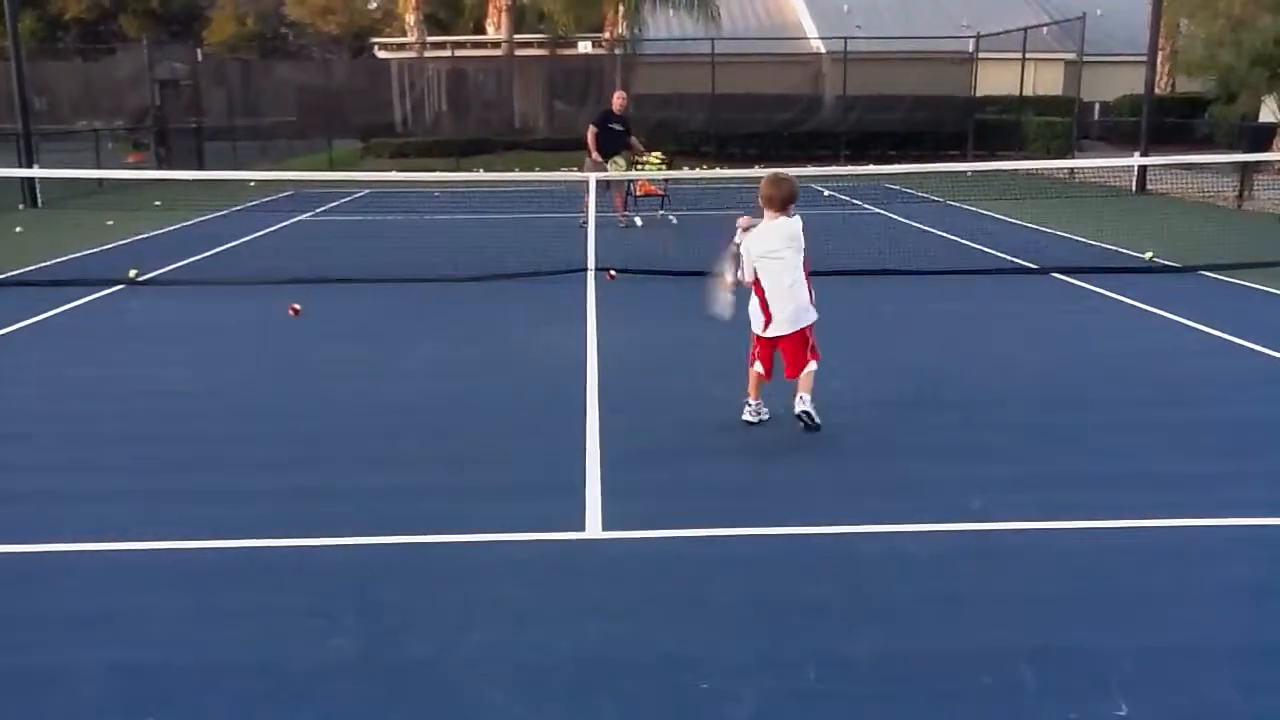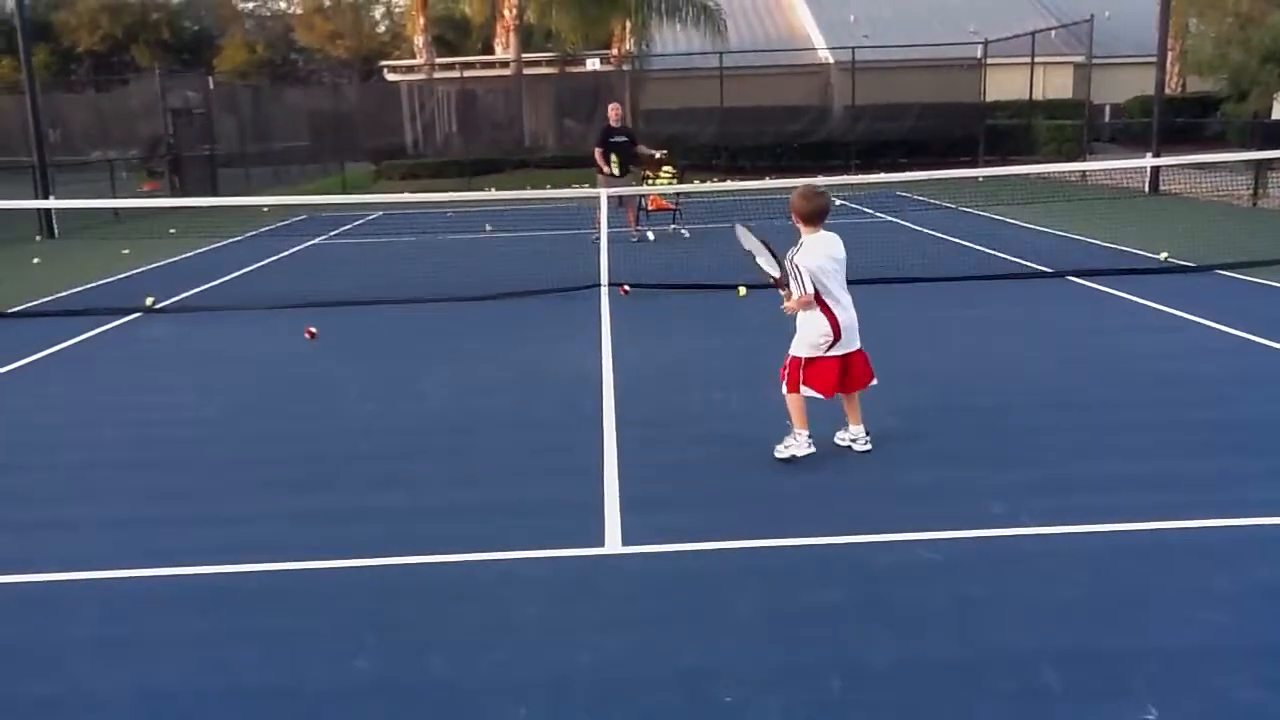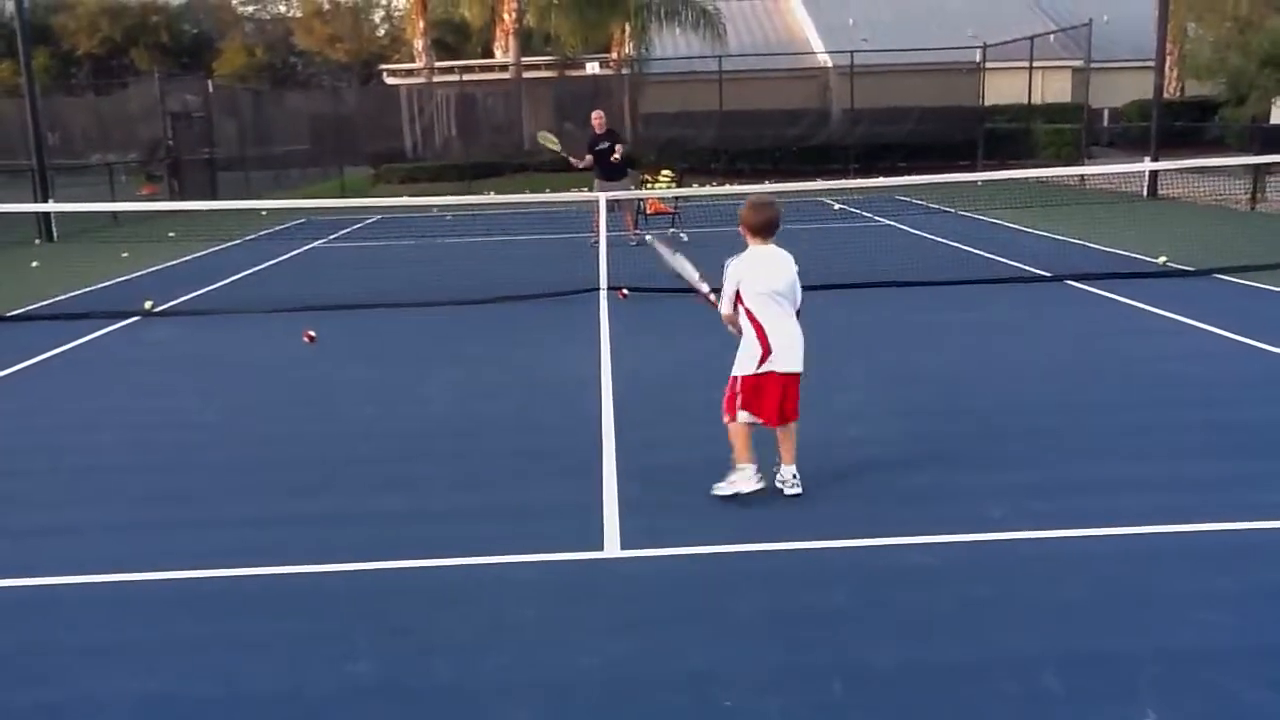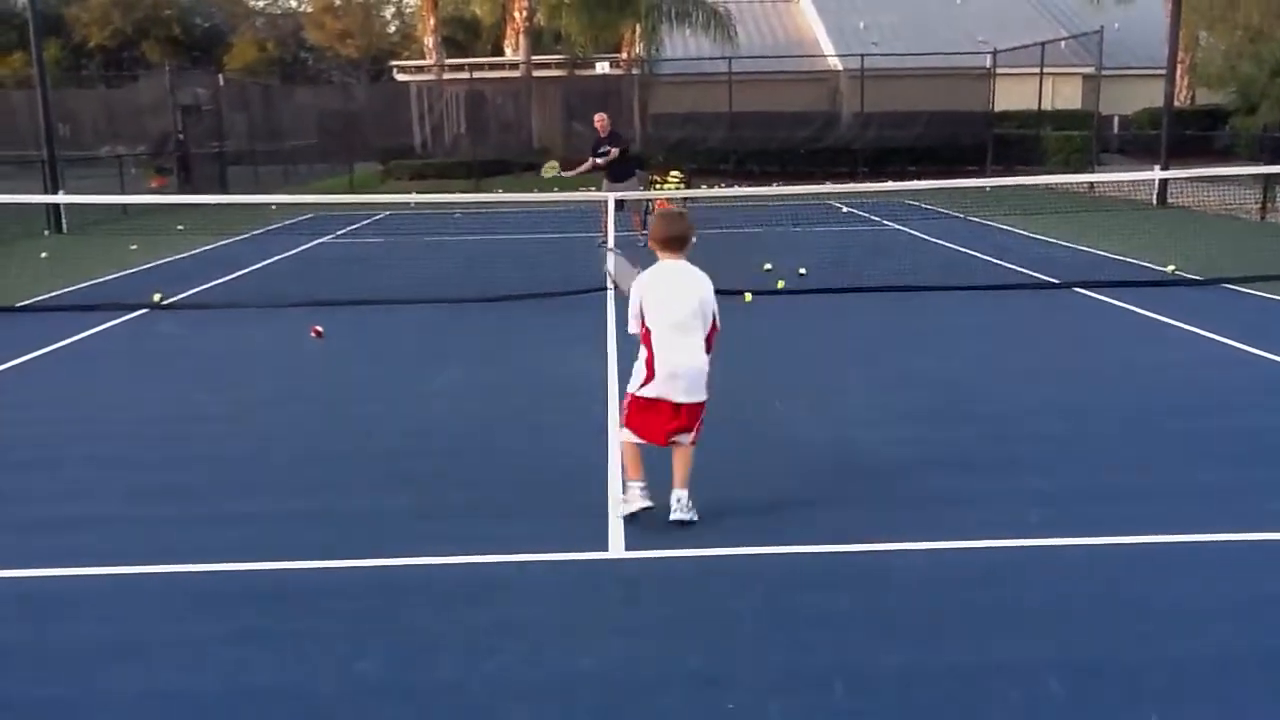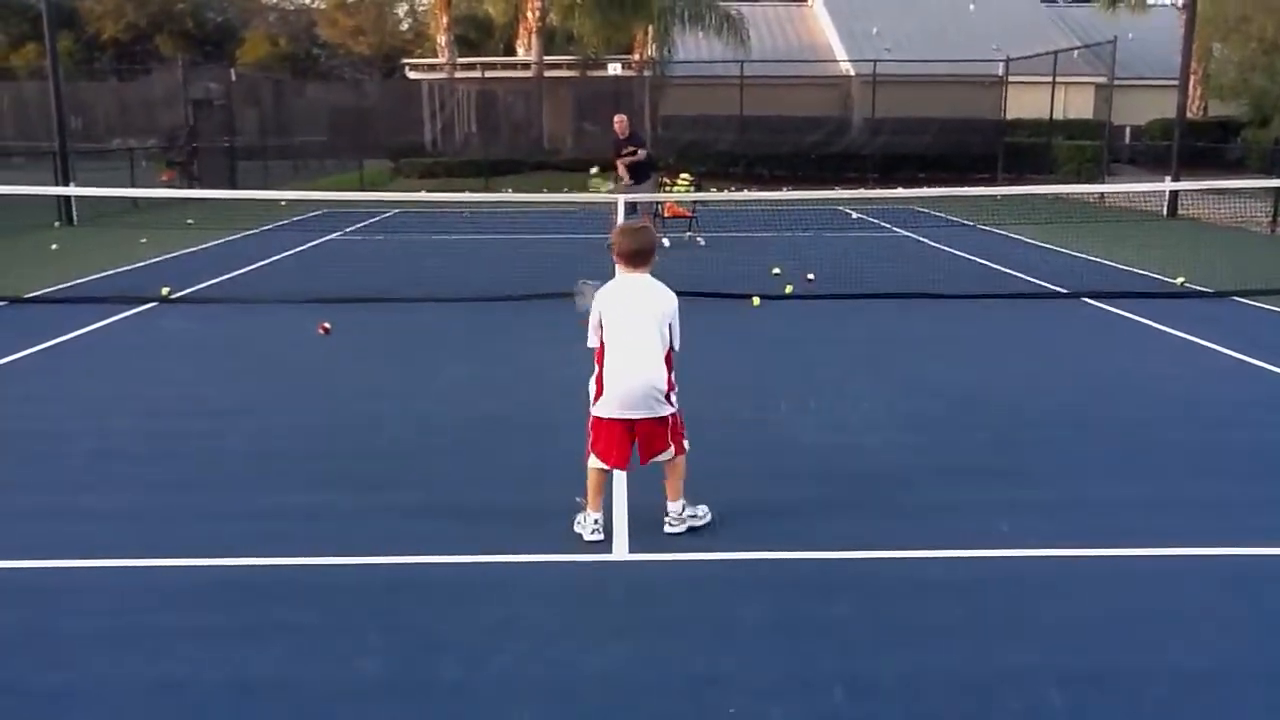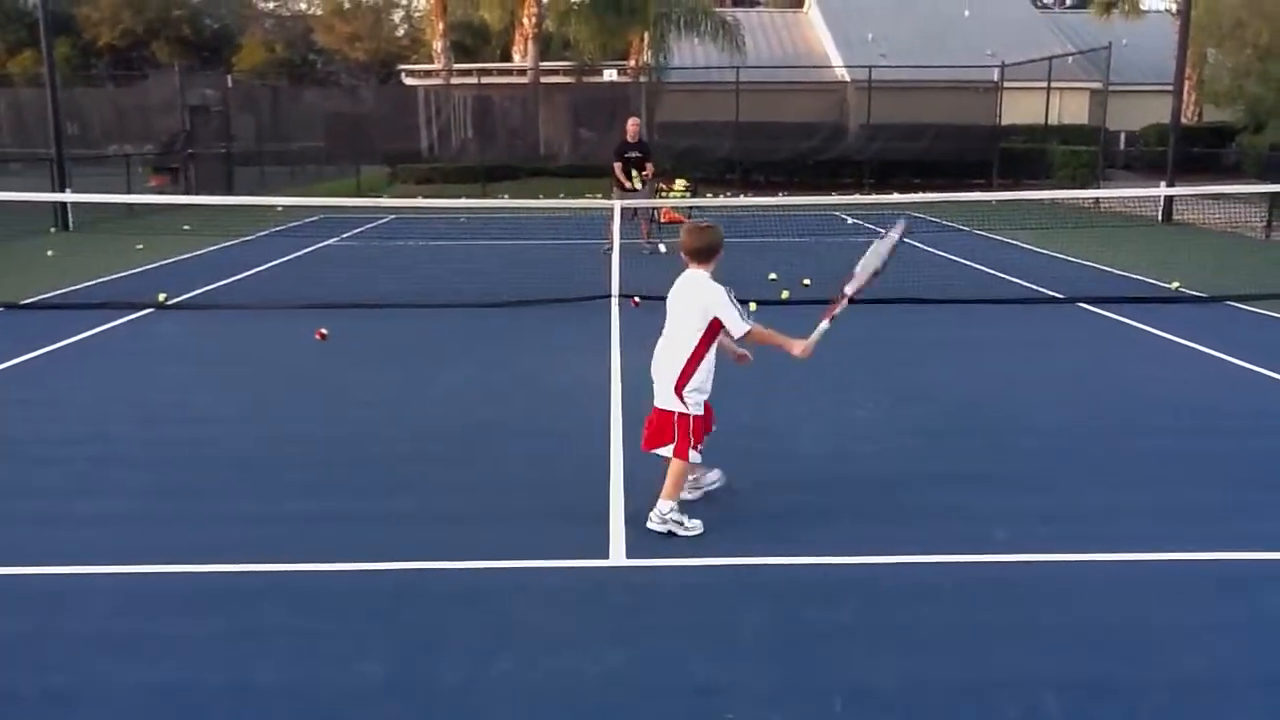
dt=0.5s
person 1, frame 1
left shoulder: (750, 240)
right shoulder: (796, 224)
left elbow: (748, 280)
right wrist: (750, 223)
left hip: (767, 313)
right hip: (799, 311)
left knee: (759, 359)
right knee: (803, 361)
left ankle: (753, 406)
right ankle: (805, 400)
person 1, frame 2
left shoulder: (798, 256)
right shoulder: (835, 241)
left elbow: (805, 300)
left wrist: (791, 304)
right wrist: (797, 294)
left hip: (819, 330)
right hip: (847, 324)
left knee: (792, 380)
right knee: (846, 380)
left ankle: (801, 439)
right ankle: (857, 433)
person 1, frame 3
left shoulder: (737, 266)
right shoulder: (788, 261)
left elbow: (729, 315)
right elbow: (794, 306)
left wrist: (737, 326)
left hip: (762, 348)
right hip: (793, 346)
left knee: (736, 409)
right knee: (785, 414)
left ankle: (746, 471)
right ankle: (789, 474)
person 1, frame 4
left shoulder: (643, 282)
right shoulder: (703, 282)
left elbow: (639, 330)
right elbow: (710, 333)
left hip: (655, 370)
right hip: (693, 371)
left knee: (631, 427)
right knee: (684, 436)
left ankle: (635, 491)
right ankle: (681, 499)
person 1, frame 5
left shoulder: (603, 296)
right shoulder: (666, 297)
left elbow: (597, 346)
right elbow: (670, 346)
left hip: (611, 388)
right hip: (653, 387)
left knee: (601, 454)
right knee: (674, 446)
left ankle: (592, 519)
right ankle: (677, 511)
person 1, frame 6
left shoulder: (681, 284)
right shoulder: (714, 292)
right elbow: (748, 330)
left wrist: (730, 349)
right wrist: (790, 345)
left hip: (669, 370)
right hip: (685, 380)
left knee: (698, 425)
right knee: (685, 445)
left ankle: (694, 479)
right ankle: (664, 512)
